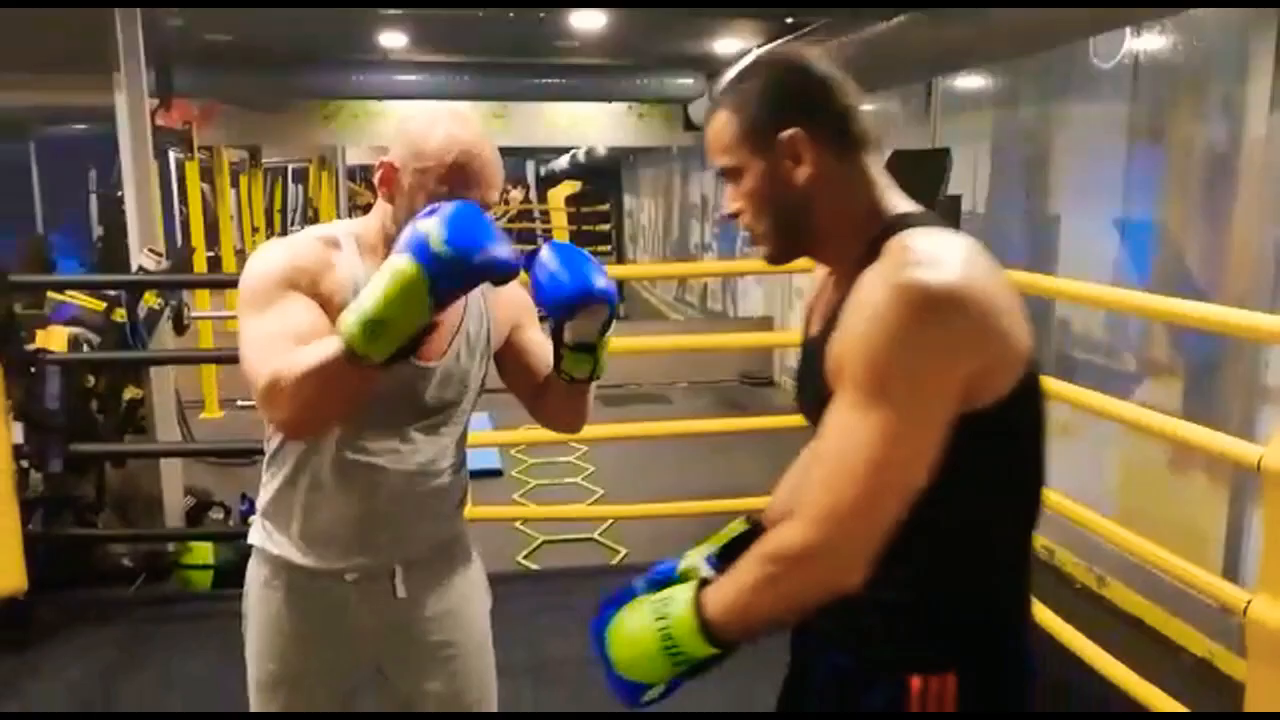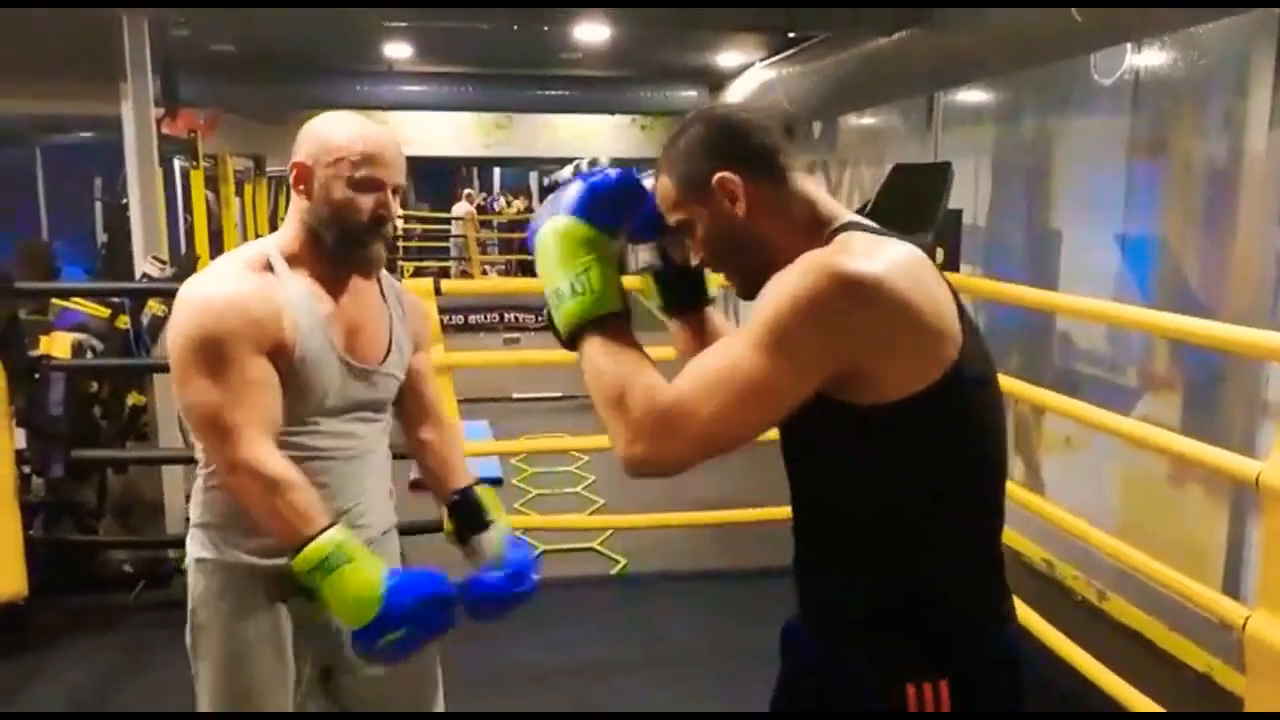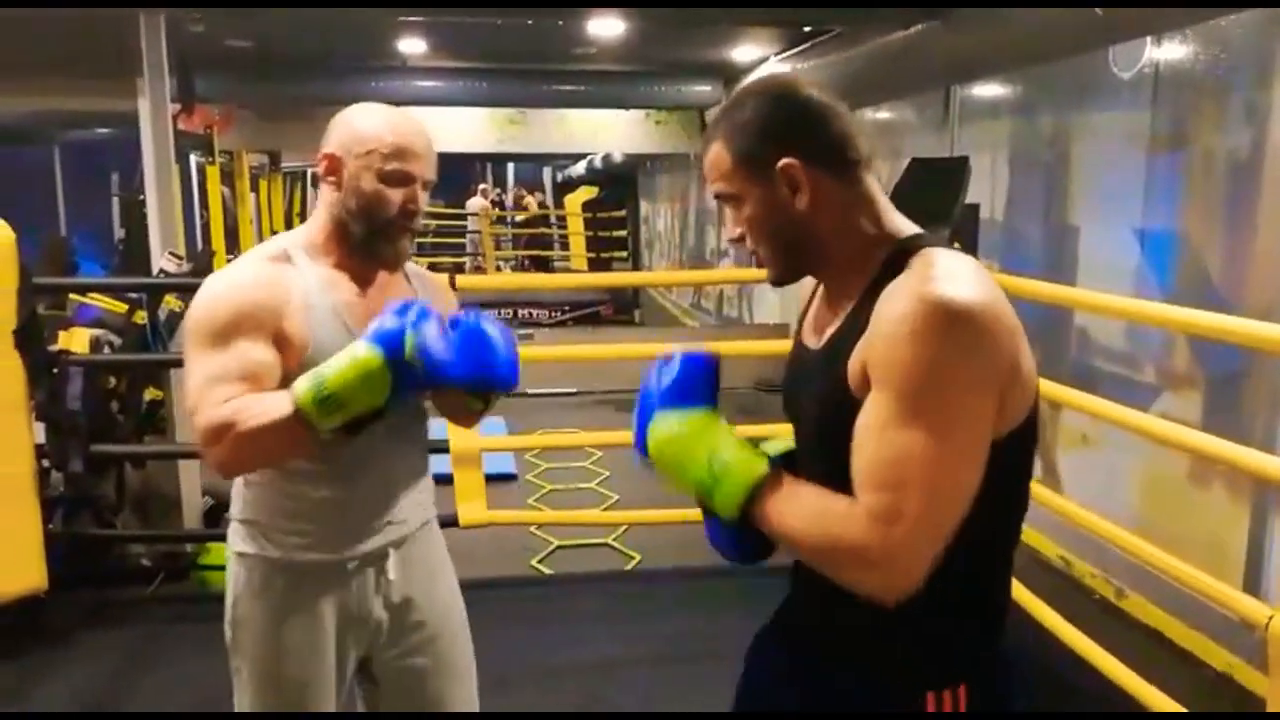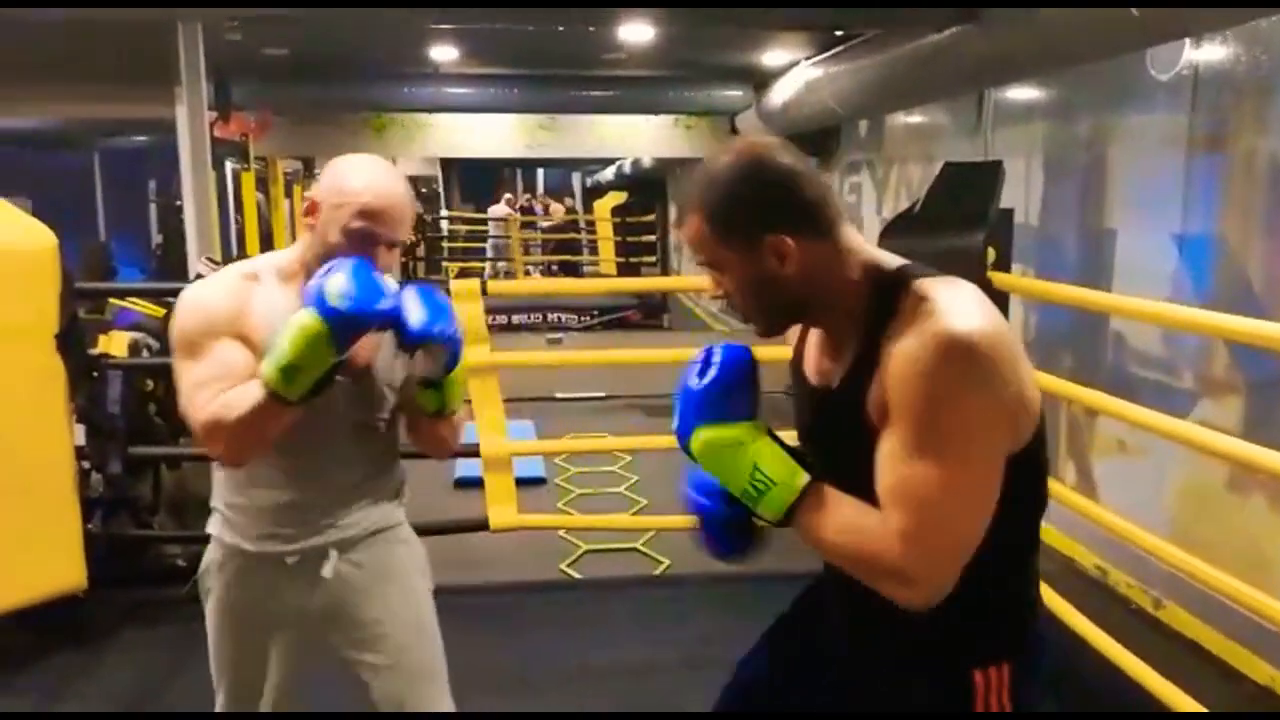
dt=0.7s
person 1, frame 1
left shoulder: (919, 288)
right shoulder: (845, 282)
left elbow: (826, 551)
left wrist: (686, 627)
right wrist: (711, 564)
left hip: (931, 673)
right hip: (850, 638)
person 1, frame 2
left shoulder: (843, 281)
right shoulder: (839, 273)
left elbow: (652, 436)
right elbow: (733, 391)
left wrist: (580, 292)
right wrist: (672, 277)
person 1, frame 3
left shoulder: (935, 309)
right shoulder: (823, 290)
left elbow: (886, 558)
left wrist: (727, 475)
right wrist: (749, 486)
left hip: (915, 679)
right hip: (811, 636)
person 1, frame 4
left shoulder: (945, 344)
right shoulder: (813, 324)
left elbow: (916, 571)
left wrist: (758, 469)
right wrist: (737, 460)
left hip: (952, 662)
right hip: (841, 616)
person 2, frame 1
left shoulder: (492, 291)
right shoulder: (294, 268)
left elbow: (561, 413)
right elbow: (290, 407)
left wrist: (580, 326)
right wrist: (406, 288)
left hip: (435, 572)
right hip: (306, 581)
person 2, frame 2
left shoulder: (399, 304)
right shoulder: (229, 301)
left elbow: (428, 426)
right elbow: (247, 464)
left wrist: (483, 533)
right wrist: (353, 586)
left hip: (375, 569)
right hip: (254, 584)
person 2, frame 3
left shoulder: (420, 292)
right shoulder: (248, 291)
left elbow: (458, 408)
right elbow: (223, 441)
left wrist: (480, 373)
right wrist: (363, 374)
left hip: (412, 557)
right hip: (291, 576)
left knee: (448, 703)
person 2, frame 4
left shoulder: (403, 310)
right shoulder: (219, 301)
left elbow: (441, 444)
right elbow: (224, 438)
left wrist: (435, 369)
right wrist: (312, 343)
left hip: (374, 551)
right hip: (256, 560)
left knee: (426, 707)
right knee: (245, 712)
